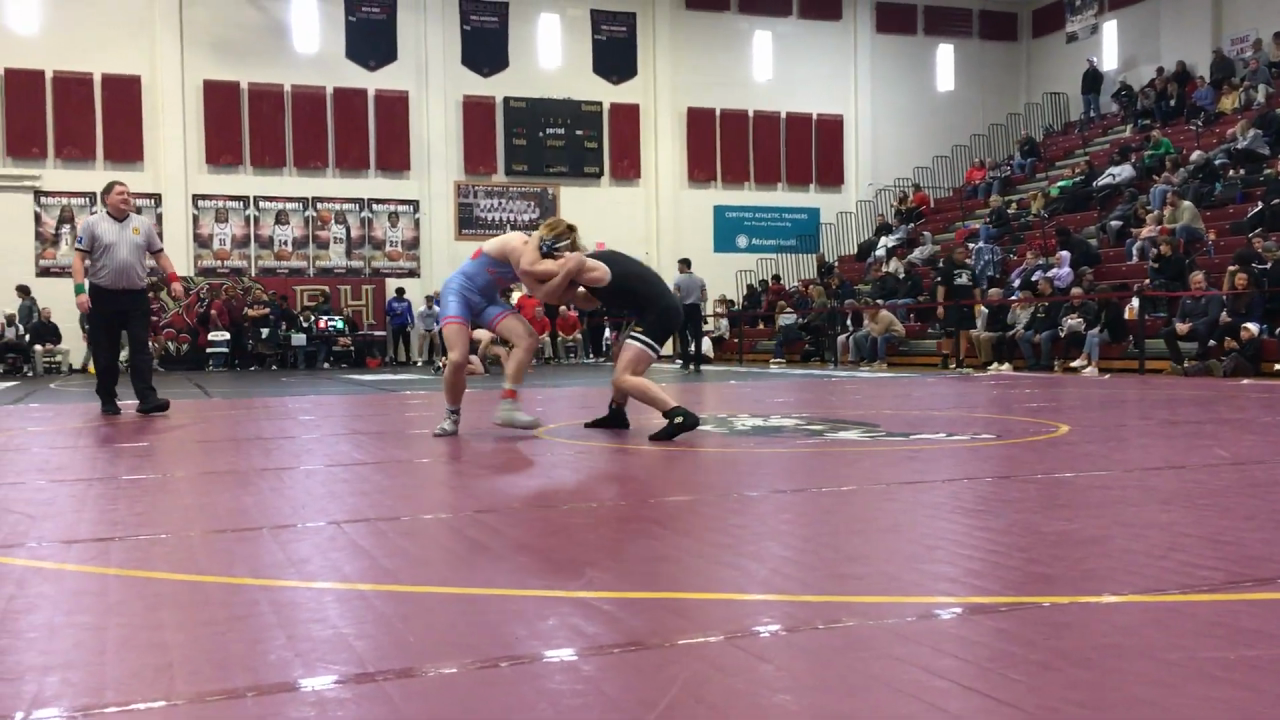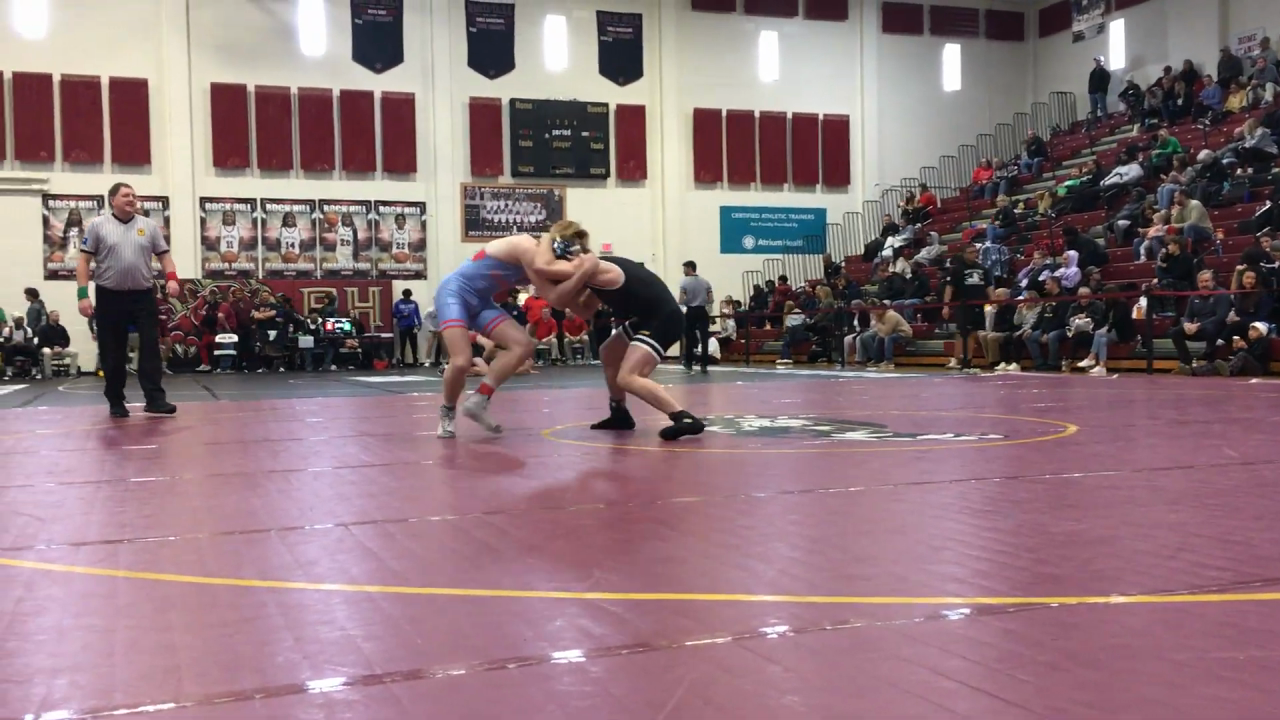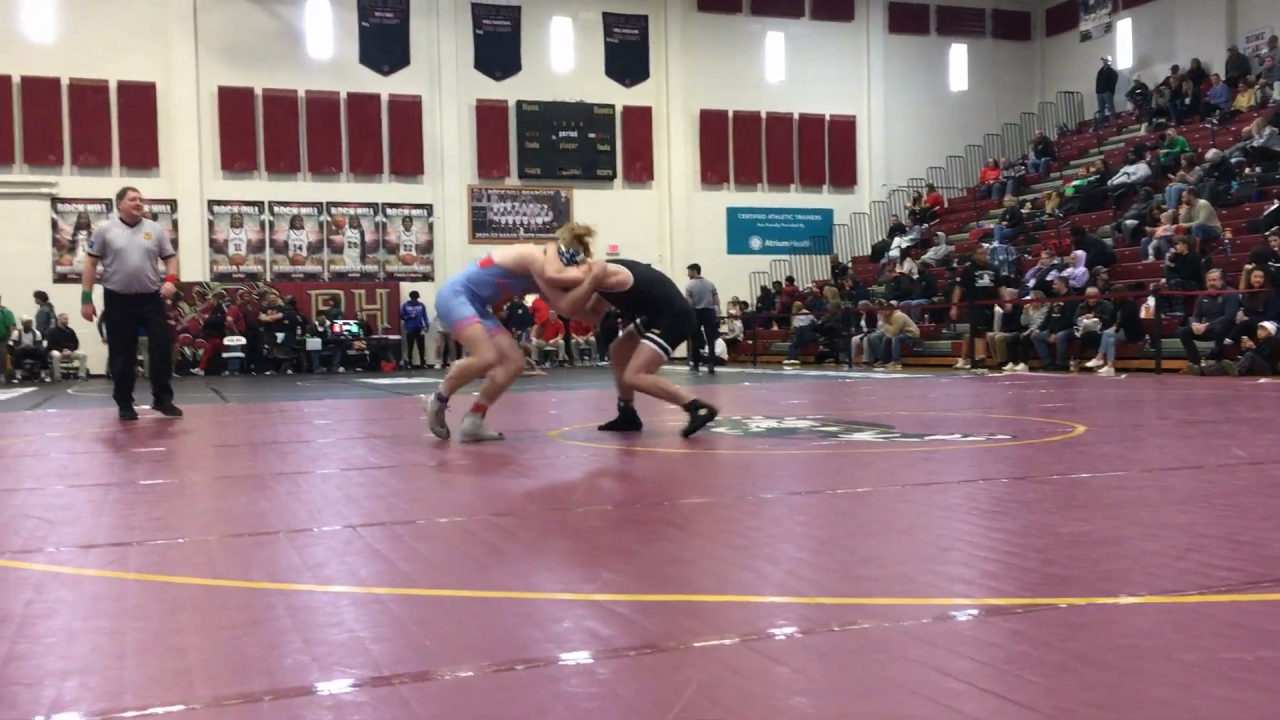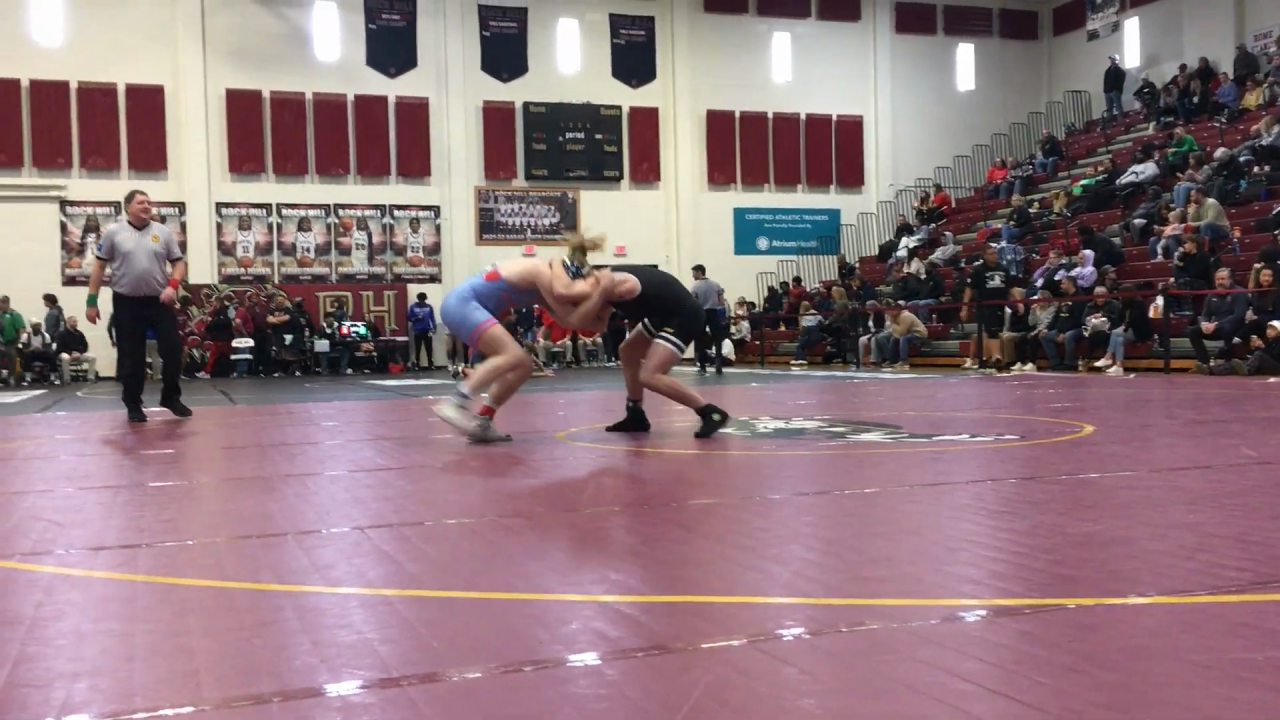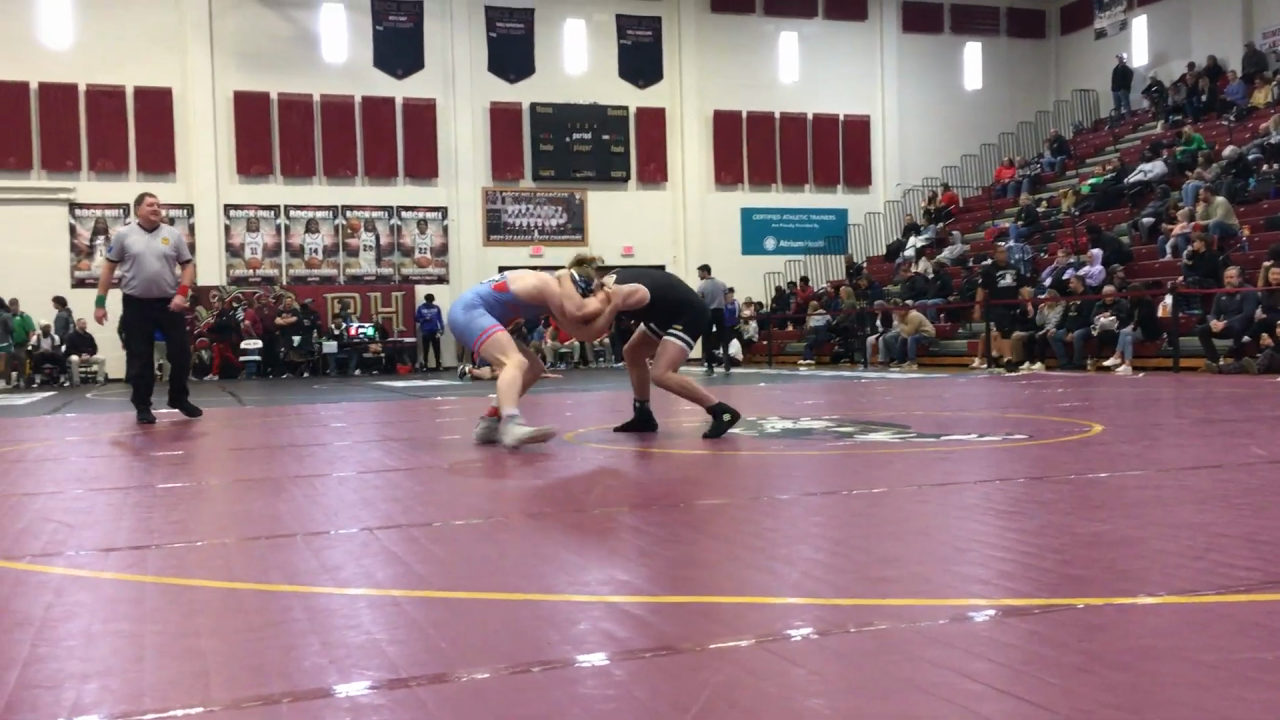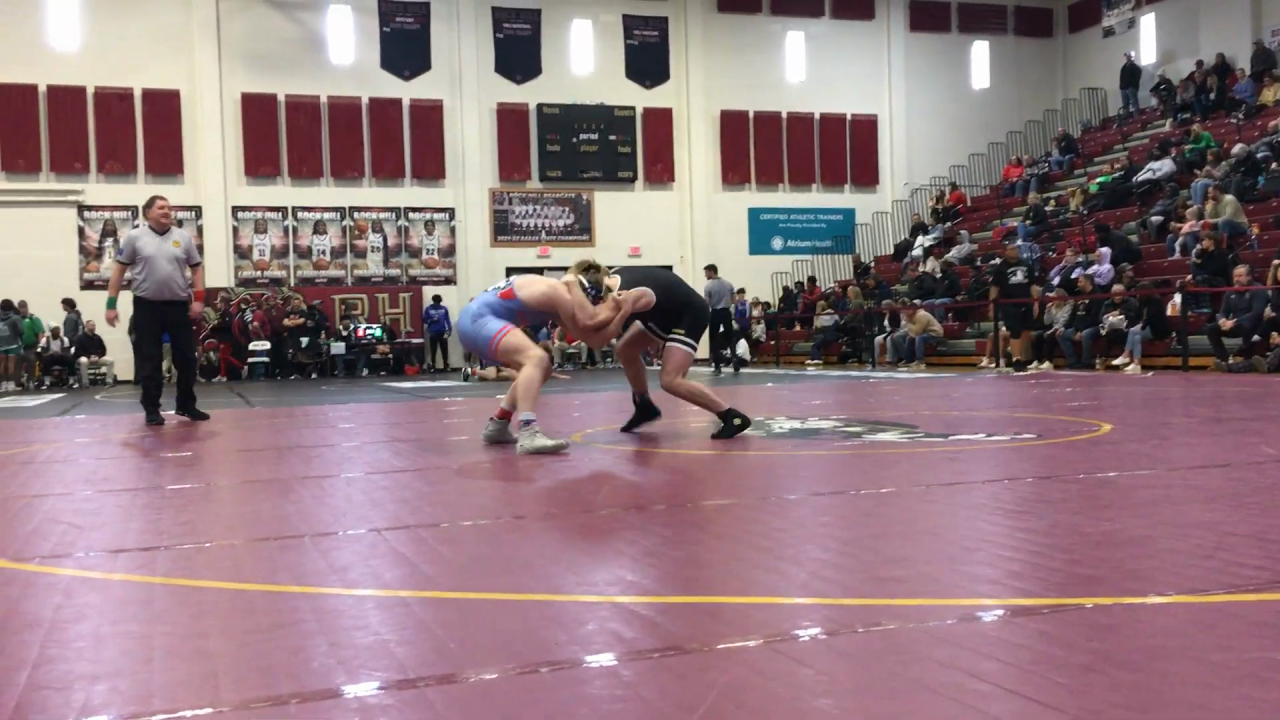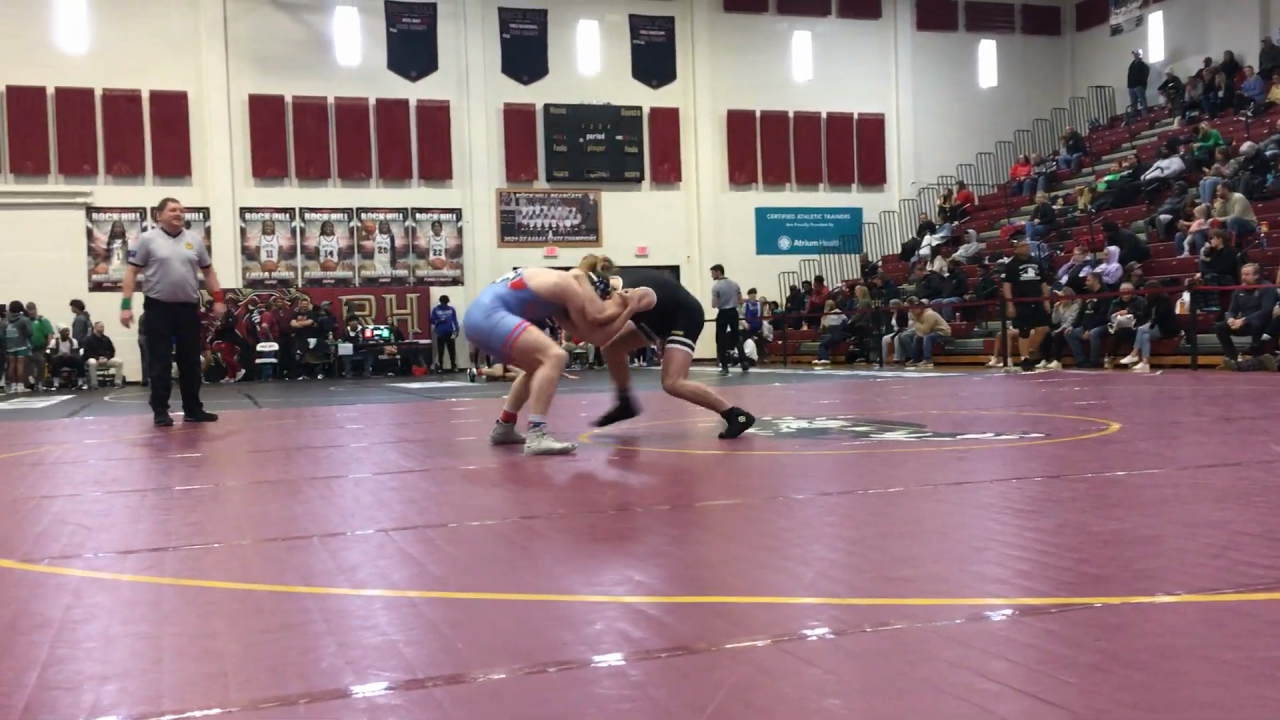
dt=0.1s
person 1, frame 1
left shoulder: (143, 224)
right shoulder: (92, 224)
left elbow: (159, 255)
right elbow: (78, 259)
left wrist: (174, 280)
right wrist: (80, 291)
left hip: (136, 295)
right hip: (103, 295)
left knee: (141, 347)
right knee: (105, 351)
left ankle: (147, 399)
right ankle: (107, 399)
person 1, frame 2
left shoulder: (148, 225)
right shoulder: (98, 225)
left elbow: (165, 255)
right elbow: (84, 261)
left wrist: (172, 278)
right wrist: (83, 295)
left hip: (143, 295)
right hip: (110, 296)
left knee: (150, 345)
right knee: (113, 352)
left ankle: (155, 398)
right ankle: (116, 402)
person 1, frame 3
left shoulder: (155, 229)
right shoulder: (105, 229)
left elbow: (170, 259)
right elbow: (90, 265)
left wrist: (170, 281)
right wrist: (87, 299)
left hip: (151, 298)
right hip: (118, 300)
left knee: (162, 346)
right knee: (122, 355)
left ankle: (163, 399)
right ankle: (125, 405)
person 1, frame 4
left shoulder: (163, 232)
right shoulder: (114, 233)
left elbow: (178, 263)
right elbow: (99, 267)
left wrist: (173, 287)
right wrist: (92, 301)
left hip: (159, 301)
right hip: (126, 303)
left knee: (172, 349)
right knee: (131, 358)
left ankle: (171, 398)
right ankle: (133, 407)
person 1, frame 5
left shoulder: (173, 234)
right shoulder: (124, 235)
left elbow: (188, 265)
right elbow: (109, 269)
left wrist: (182, 293)
right wrist: (100, 302)
left hip: (169, 303)
right hip: (136, 304)
left knee: (181, 352)
right knee: (139, 360)
left ankle: (179, 398)
right ankle: (142, 408)
person 1, frame 6
left shoulder: (183, 237)
right shoulder: (135, 237)
left elbow: (197, 268)
right elbow: (119, 271)
left wrist: (199, 299)
right wrist: (112, 304)
left hip: (179, 305)
right hip: (147, 306)
left knee: (186, 358)
right knee: (149, 361)
left ankle: (187, 405)
right ankle: (152, 410)
person 1, frame 7
left shoulder: (194, 239)
right shoulder: (148, 239)
left elbow: (208, 270)
right elbow: (131, 272)
left wrist: (218, 299)
right wrist: (126, 305)
left hip: (189, 307)
right hip: (158, 308)
left knee: (190, 362)
right knee: (160, 362)
left ankle: (193, 409)
right ankle: (160, 411)
person 2, frame 1
left shoulder: (539, 257)
right shoulder: (518, 243)
left elbow: (547, 293)
right elbow: (529, 269)
left wrist: (568, 269)
right wrist: (566, 266)
left hip: (487, 300)
right hip: (458, 292)
left knee: (528, 339)
right knee: (457, 359)
left ankle: (507, 407)
right ankle: (452, 416)
person 2, frame 2
left shoulder: (537, 269)
right shoulder: (526, 245)
right elbow: (542, 267)
right wrist: (582, 267)
left hip: (479, 301)
right hip: (454, 291)
left knee: (523, 345)
right knee: (460, 363)
left ankle: (478, 401)
right ankle: (448, 413)
person 2, frame 3
left shoulder: (541, 276)
right shoulder: (534, 256)
right elbow: (555, 276)
right wrist: (588, 275)
left hip: (476, 307)
right hip: (454, 295)
left knee: (514, 363)
right knee: (488, 358)
left ankle: (473, 421)
right ankle: (439, 401)
person 2, frame 4
left shoulder: (545, 288)
right shoulder: (540, 270)
left elbow: (572, 320)
right elbow: (568, 307)
right wrist: (596, 284)
left hip: (475, 312)
right hip: (460, 303)
left knee: (523, 367)
right knee: (515, 357)
left ankle: (481, 420)
right ankle: (457, 404)
person 2, frame 5
left shoulder: (554, 300)
right shoulder: (549, 286)
left elbow: (583, 332)
right elbow: (579, 319)
left wrist: (611, 306)
right wrist: (609, 300)
left hip: (472, 314)
right hip: (467, 310)
left knee: (534, 369)
right knee: (516, 363)
left ankle: (488, 425)
right ankle: (512, 427)
person 2, frame 6
left shoulder: (558, 303)
right shoulder: (558, 293)
left elbow: (593, 339)
right elbow: (591, 329)
left wrist: (626, 309)
left hip: (475, 321)
right hip: (476, 319)
left knee: (540, 368)
right knee: (536, 359)
left ankle: (498, 426)
right ankle: (528, 434)
person 2, frame 7
right shoulder: (569, 285)
right wrist: (627, 308)
left hip: (477, 317)
right hip: (487, 314)
left knee: (540, 366)
right knee: (555, 357)
left ankle: (503, 428)
right ankle: (536, 435)
person 3, frame 1
left shoulder: (585, 269)
right shoulder: (596, 260)
right elbow: (587, 302)
left hip: (660, 313)
right hip: (666, 309)
left knee: (622, 379)
right knee: (621, 355)
left ankle: (680, 416)
right ankle: (616, 415)
person 3, frame 2
left shoulder: (601, 272)
right shoulder: (598, 269)
left elbow: (555, 299)
right elbow: (585, 310)
left hip: (664, 320)
left knee: (626, 379)
right knee: (608, 355)
left ankle: (684, 418)
right ankle: (619, 415)
person 3, frame 3
left shoulder: (606, 275)
right shoulder: (604, 271)
left elbow: (567, 308)
right elbow: (593, 315)
left hip: (676, 317)
right hip: (658, 314)
left knee: (632, 377)
right knee: (618, 353)
left ankle: (698, 408)
right ankle: (627, 416)
person 3, frame 4
left shoulder: (613, 286)
right shoulder: (606, 278)
left hip: (685, 315)
left knee: (648, 377)
right knee: (628, 353)
left ankle: (711, 412)
right ankle: (635, 416)
person 3, frame 5
left shoulder: (621, 294)
right shoulder: (609, 281)
left hip: (691, 313)
left knee: (661, 375)
right knee: (631, 353)
left ankle: (722, 412)
right ankle: (643, 416)
person 3, frame 6
right shoulder: (612, 280)
left hip: (692, 314)
right hip: (668, 312)
left knee: (670, 381)
right knee: (624, 350)
left ankle: (732, 417)
right ankle: (644, 409)
person 3, frame 7
right shoulder: (610, 280)
left hip: (686, 315)
right hip: (660, 314)
left knee: (672, 383)
right knee: (610, 349)
left ankle: (737, 416)
right ankle: (625, 405)
